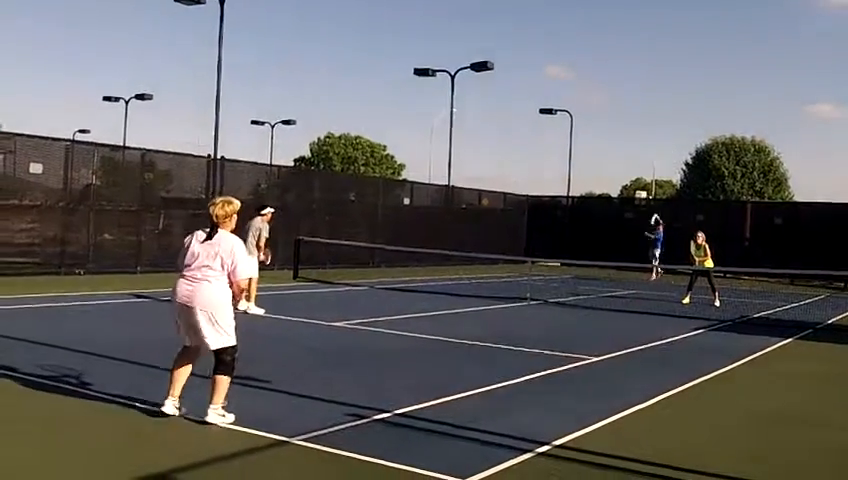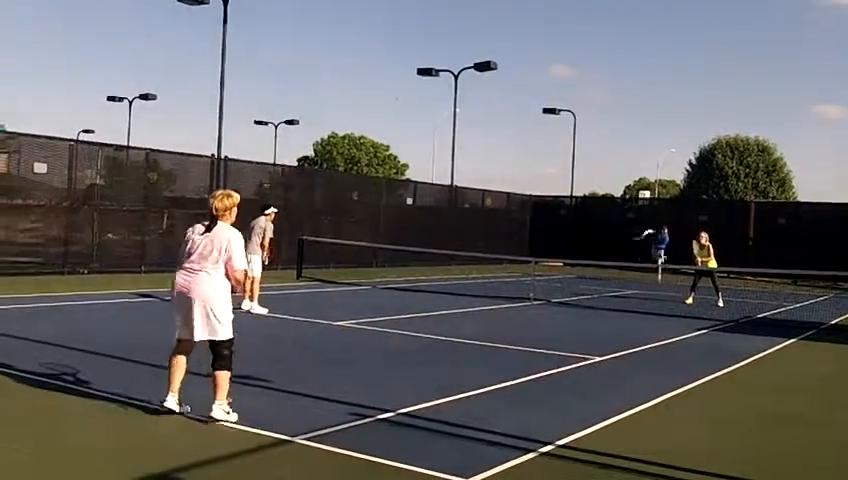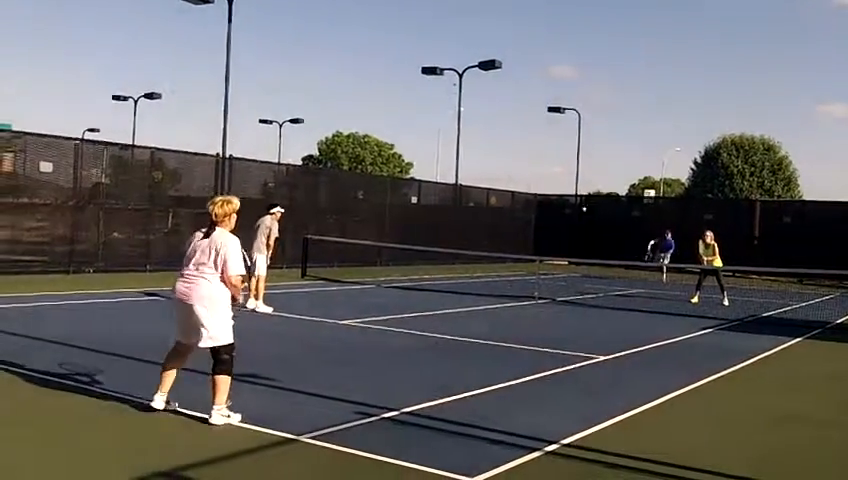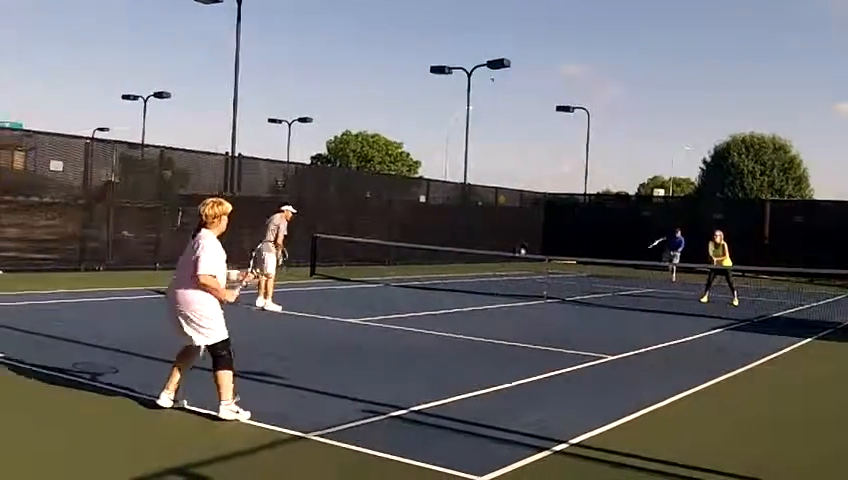
dt=0.2s
person 1, frame 1
left shoulder: (193, 237)
right shoulder: (234, 243)
left elbow: (182, 267)
right elbow: (241, 283)
right wrist: (236, 294)
left hip: (184, 296)
right hip: (212, 302)
left knee: (188, 351)
right knee: (226, 356)
left ankle: (172, 401)
right ankle: (216, 410)
person 1, frame 2
left shoulder: (194, 230)
right shoulder: (232, 235)
left elbow: (183, 260)
right elbow: (237, 275)
right wrist: (236, 287)
left hip: (184, 288)
right hip: (210, 294)
left knee: (183, 344)
right knee: (223, 349)
left ankle: (171, 396)
right ankle: (220, 405)
person 1, frame 3
left shoulder: (197, 237)
right shoulder: (230, 241)
right elbow: (234, 279)
right wrist: (238, 293)
left hip: (185, 295)
right hip: (210, 301)
left knee: (182, 346)
right knee: (224, 354)
left ankle: (160, 396)
right ankle: (219, 410)
person 1, frame 4
left shoulder: (201, 238)
right shoulder: (208, 242)
right elbow: (204, 278)
right wrist: (225, 295)
left hip: (187, 301)
right hip: (197, 301)
left knee: (193, 348)
right knee: (222, 351)
left ankle: (167, 395)
right ankle: (228, 405)
